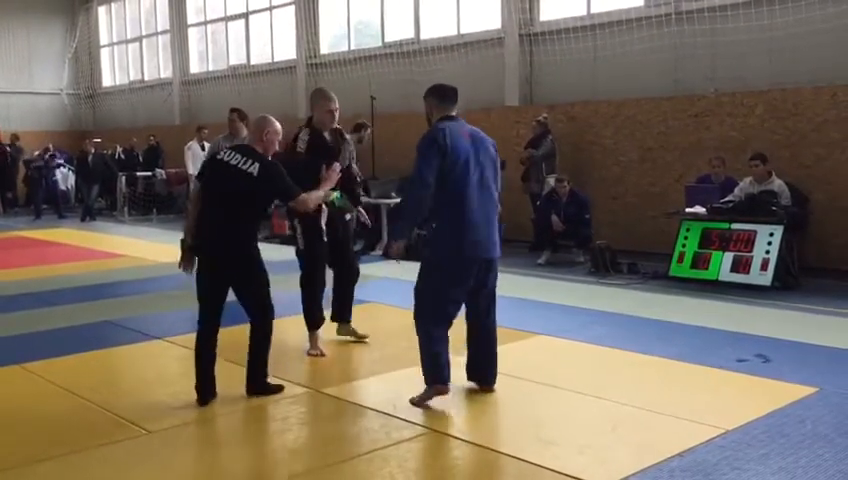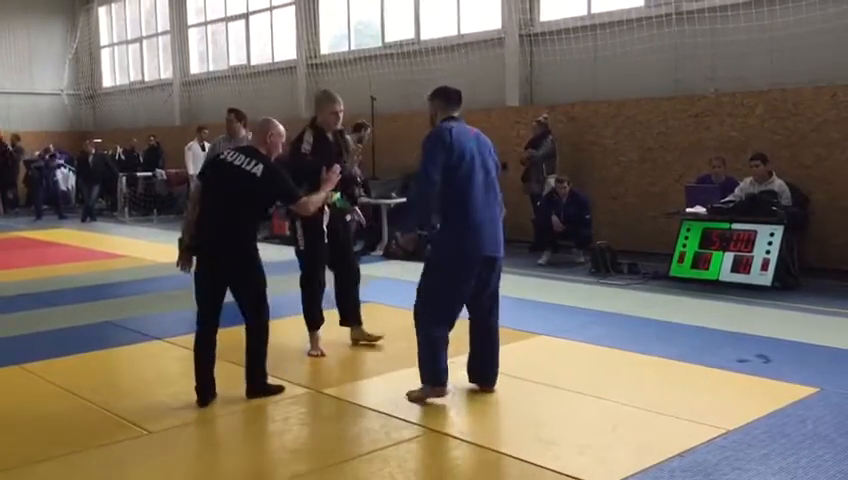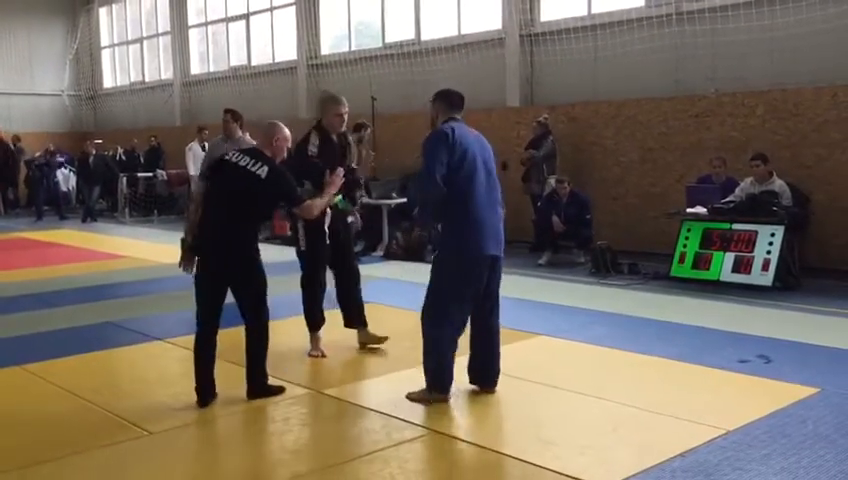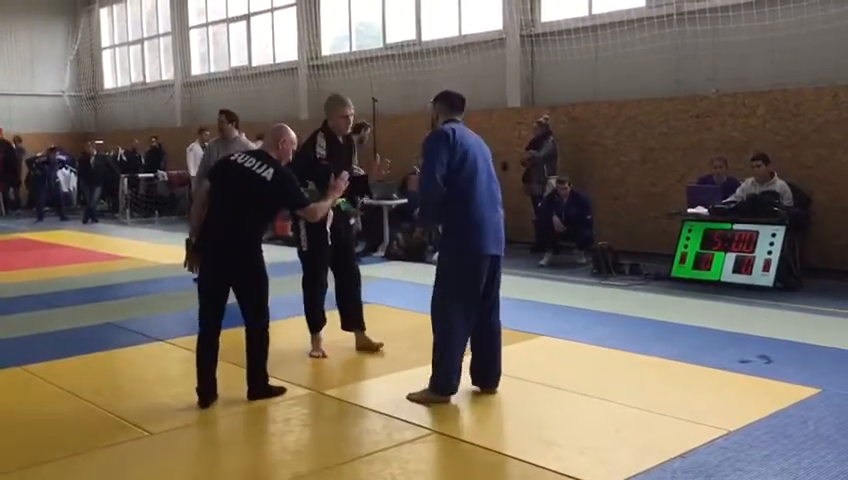
dt=0.1s
person 1, frame 1
left shoulder: (435, 137)
right shoulder: (484, 140)
left elbow: (420, 189)
left wrist: (401, 232)
left hip: (453, 239)
right hip: (488, 238)
left knee: (430, 310)
right knee: (482, 311)
left ankle: (437, 380)
right ankle: (484, 377)
person 1, frame 2
left shoulder: (440, 136)
right shoulder: (483, 140)
left elbow: (427, 186)
left wrist: (414, 228)
left hip: (458, 237)
right hip: (492, 237)
left knee: (431, 309)
right knee: (485, 311)
left ankle: (434, 381)
right ankle: (485, 377)
person 1, frame 3
left shoulder: (442, 135)
right shoulder: (479, 140)
left elbow: (431, 185)
left wrist: (425, 219)
left hip: (462, 236)
right hip: (493, 235)
left knee: (442, 312)
right knee: (486, 310)
left ankle: (438, 385)
right ankle: (486, 378)
person 1, frame 4
left shoulder: (441, 136)
right shoulder: (477, 141)
left elbow: (431, 185)
left wrist: (426, 220)
left hip: (464, 236)
right hip: (493, 235)
left knee: (449, 313)
right knee: (486, 310)
left ankle: (442, 387)
right ankle: (488, 378)
person 2, frame 1
left shoulder: (218, 158)
right shoulder: (268, 169)
left elbow: (194, 201)
right elbow: (304, 204)
left wrist: (188, 242)
right wrist: (326, 185)
left hip: (208, 249)
right hip: (241, 252)
left knee: (208, 320)
right knee: (261, 315)
left ankle: (205, 389)
right ankle: (256, 382)
person 2, frame 2
left shoulder: (220, 158)
right shoulder: (270, 172)
left elbow: (194, 201)
right elbow: (305, 207)
left wrist: (186, 241)
right wrist: (326, 188)
left hip: (207, 249)
right hip: (240, 253)
left knee: (206, 320)
right knee: (257, 318)
left ankle: (204, 390)
right ankle: (256, 383)
person 2, frame 3
left shoulder: (225, 159)
right shoulder: (275, 174)
left elbow: (198, 201)
right elbow: (308, 211)
left wrist: (189, 241)
right wrist: (329, 192)
left hip: (208, 250)
right hip: (242, 254)
left knee: (207, 322)
right knee: (256, 320)
left ankle: (205, 391)
right ankle: (257, 384)
person 2, frame 4
left shoulder: (230, 160)
right shoulder: (281, 176)
left elbow: (201, 200)
right elbow: (312, 214)
left wrist: (194, 241)
right wrist: (333, 196)
left hip: (212, 250)
right hip: (244, 255)
left knee: (209, 322)
right knee: (256, 321)
left ankle: (206, 392)
right ankle: (258, 385)
person 3, frame 1
left shoulder: (341, 136)
right shoulder: (302, 140)
right elbow: (302, 178)
left wrist: (356, 203)
right wrist: (336, 167)
left hip: (338, 210)
right hip: (311, 213)
left knee: (348, 268)
right knee: (313, 276)
left ankle: (343, 322)
right ankle: (314, 336)
person 3, frame 2
left shoulder: (340, 137)
right shoulder: (306, 140)
right elbow: (311, 179)
left wrist: (351, 203)
right wrist: (343, 170)
left hip: (338, 211)
right hip: (311, 214)
left knee: (349, 270)
right knee: (313, 276)
left ankle: (356, 328)
right ankle: (314, 337)
person 3, frame 3
left shoulder: (342, 139)
right shoulder: (310, 143)
right elbow: (319, 181)
left wrist: (351, 206)
right wrist: (355, 174)
left hip: (337, 213)
right hip: (312, 216)
left knee: (349, 273)
right knee: (314, 277)
left ankle: (362, 332)
right ankle: (315, 337)
person 3, frame 4
left shoulder: (346, 141)
right shoulder: (317, 143)
right elbow: (330, 182)
left wrist: (350, 207)
right wrist: (365, 180)
left hip: (339, 214)
left knee: (349, 274)
right knee: (316, 278)
left ankle: (359, 334)
right ankle: (316, 338)
person 4, frame 1
left shoulder: (548, 141)
right shoulder: (536, 141)
left elbow: (538, 155)
right elbow: (525, 158)
left wrist: (529, 154)
right wrist: (525, 157)
left hip: (542, 183)
right hip: (533, 182)
right knee: (536, 213)
left ankle: (541, 243)
right ankle: (538, 241)
person 4, frame 2
left shoulder: (548, 142)
right shoulder: (536, 142)
left elbow: (538, 155)
right elbow: (526, 158)
left wrist: (529, 154)
right wrist: (526, 157)
left hip: (542, 183)
right hip: (534, 182)
right knee: (537, 213)
right ankle: (538, 242)
person 4, frame 3
left shoulder: (549, 142)
right shoulder: (536, 142)
left elbow: (539, 156)
right elbow: (526, 159)
left wrist: (529, 155)
right wrist: (526, 158)
left hip: (543, 184)
right hip: (534, 183)
right knee: (537, 214)
left ankle: (542, 244)
right ankle: (538, 243)
person 4, frame 4
left shoulder: (549, 143)
right shoulder: (537, 143)
left elbow: (540, 156)
right elbow: (527, 159)
left wrist: (530, 155)
right wrist: (527, 158)
left hip: (543, 185)
right hip: (535, 184)
right knee: (538, 214)
left ankle: (543, 244)
right ankle: (539, 243)
